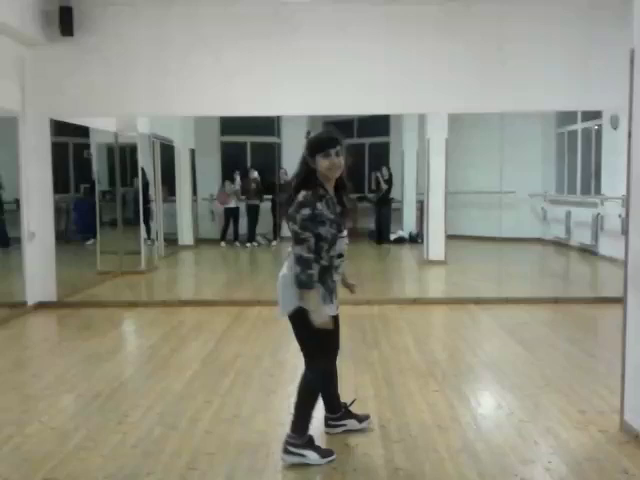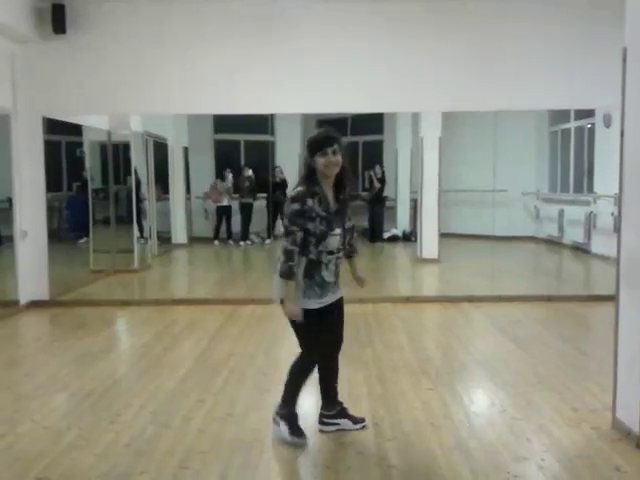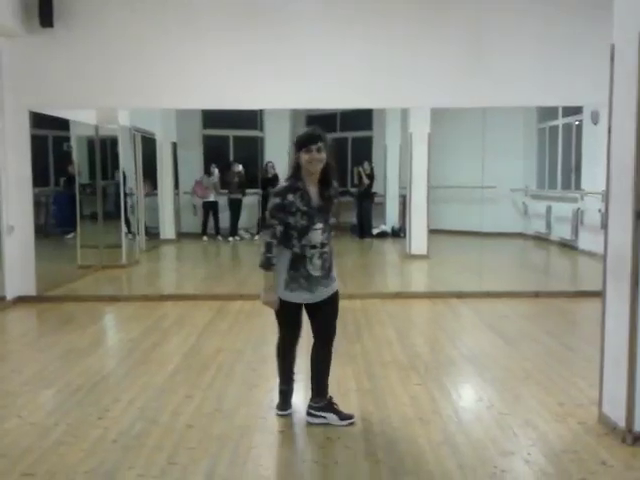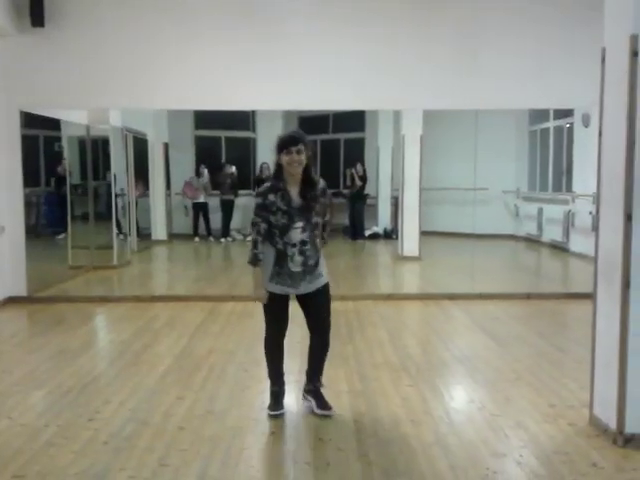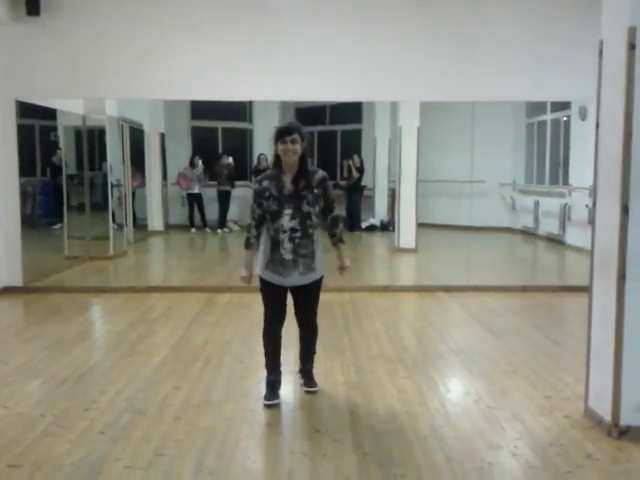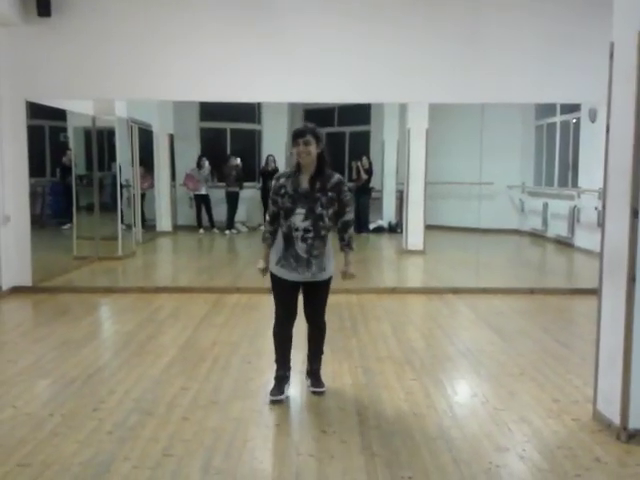
dt=0.2s
person 1, frame 1
left shoulder: (337, 194)
right shoulder: (308, 202)
right elbow: (305, 257)
left wrist: (341, 275)
right wrist: (314, 307)
left hip: (325, 289)
right hip: (304, 293)
left knee: (328, 355)
right knee: (318, 362)
left ankle: (336, 414)
right ankle: (296, 441)
person 1, frame 2
left shoulder: (342, 192)
right shoulder: (301, 199)
right elbow: (291, 250)
left wrist: (353, 268)
right wrist: (289, 298)
left hip: (329, 286)
right hip: (303, 287)
left knee: (332, 346)
right knee: (313, 352)
left ankle: (330, 410)
right ankle: (284, 414)
person 1, frame 3
left shoulder: (330, 188)
right shoulder: (284, 194)
right elbow: (271, 241)
right wrist: (269, 287)
left hip: (324, 279)
right hip: (290, 281)
left knee: (325, 339)
right knee: (288, 341)
left ankle: (320, 405)
right ankle: (285, 392)
person 1, frame 4
left shoulder: (319, 188)
right shoulder: (266, 194)
right elbow: (259, 240)
left wrist: (320, 256)
right wrist: (258, 282)
left hip: (313, 275)
right hip: (276, 277)
left knee: (322, 331)
right knee: (275, 334)
left ankle: (313, 389)
right ankle: (277, 392)
person 1, frame 5
left shoulder: (318, 179)
right shoulder: (263, 183)
left elbow: (333, 218)
right elbow: (255, 224)
left wrist: (341, 255)
right wrist: (247, 265)
left hip: (308, 266)
right hip: (272, 267)
left knee: (308, 322)
right knee: (272, 323)
left ankle: (307, 370)
right ankle: (273, 382)
person 1, frame 6
left shoulder: (335, 183)
right shoulder: (282, 181)
left elbow: (345, 223)
right elbow: (272, 220)
left wrist: (347, 261)
right wrist: (264, 257)
left hip: (319, 266)
right hip: (283, 264)
left knee: (316, 320)
right knee: (283, 320)
left ankle: (314, 371)
right ankle: (281, 377)
